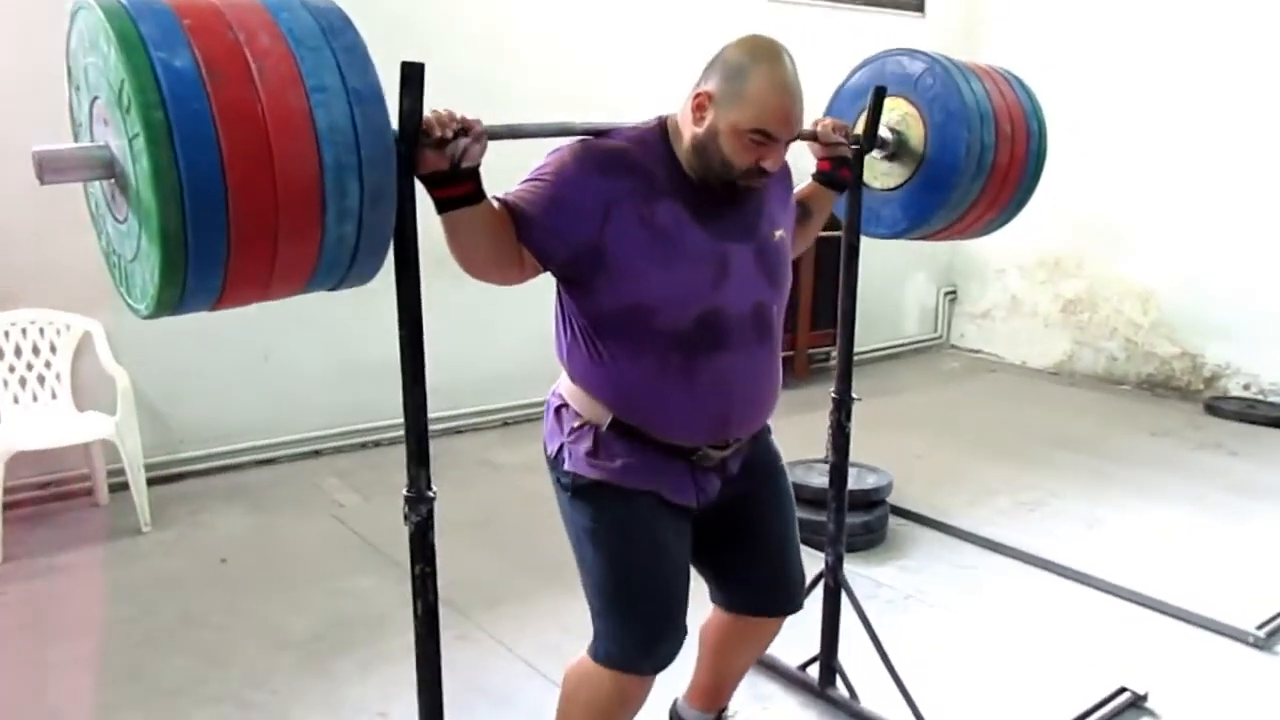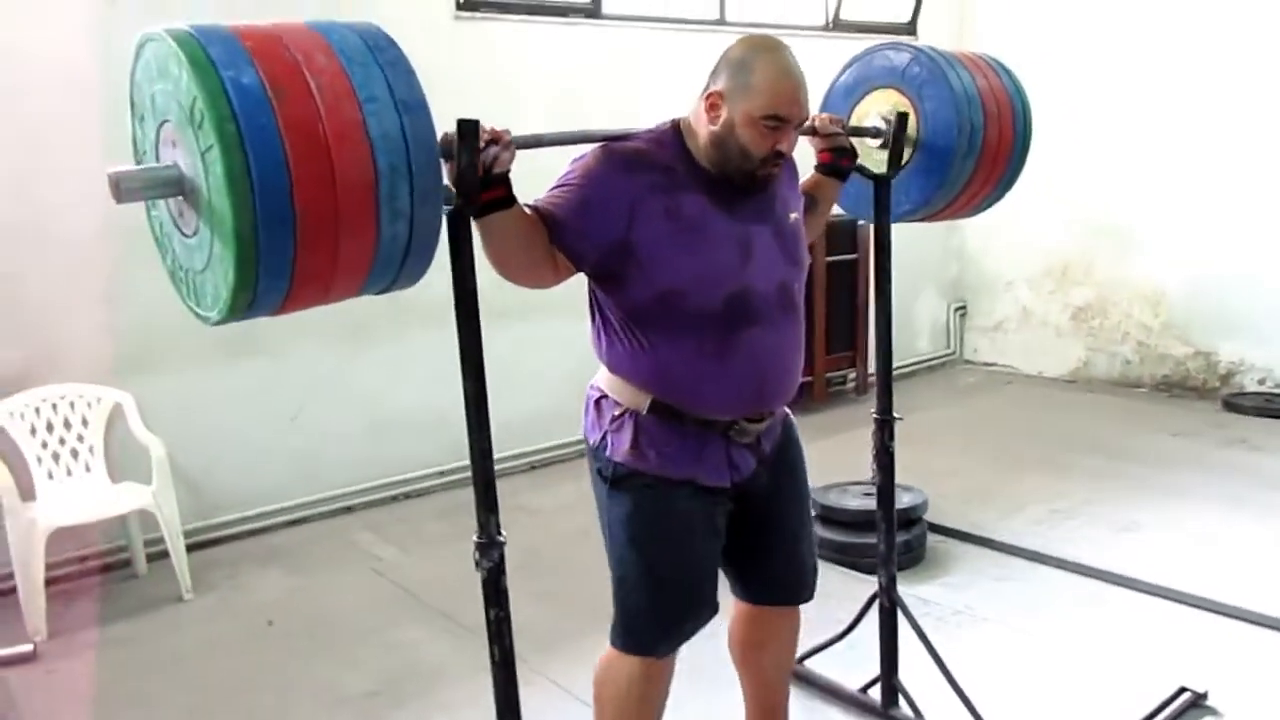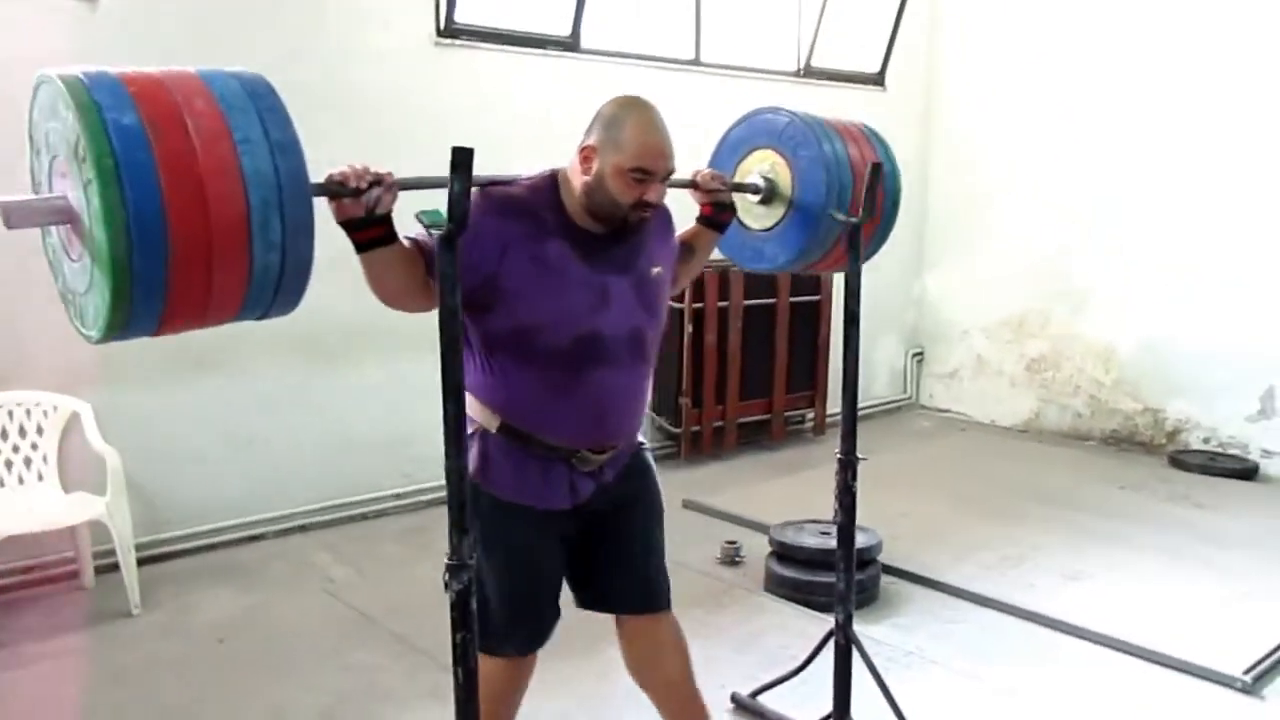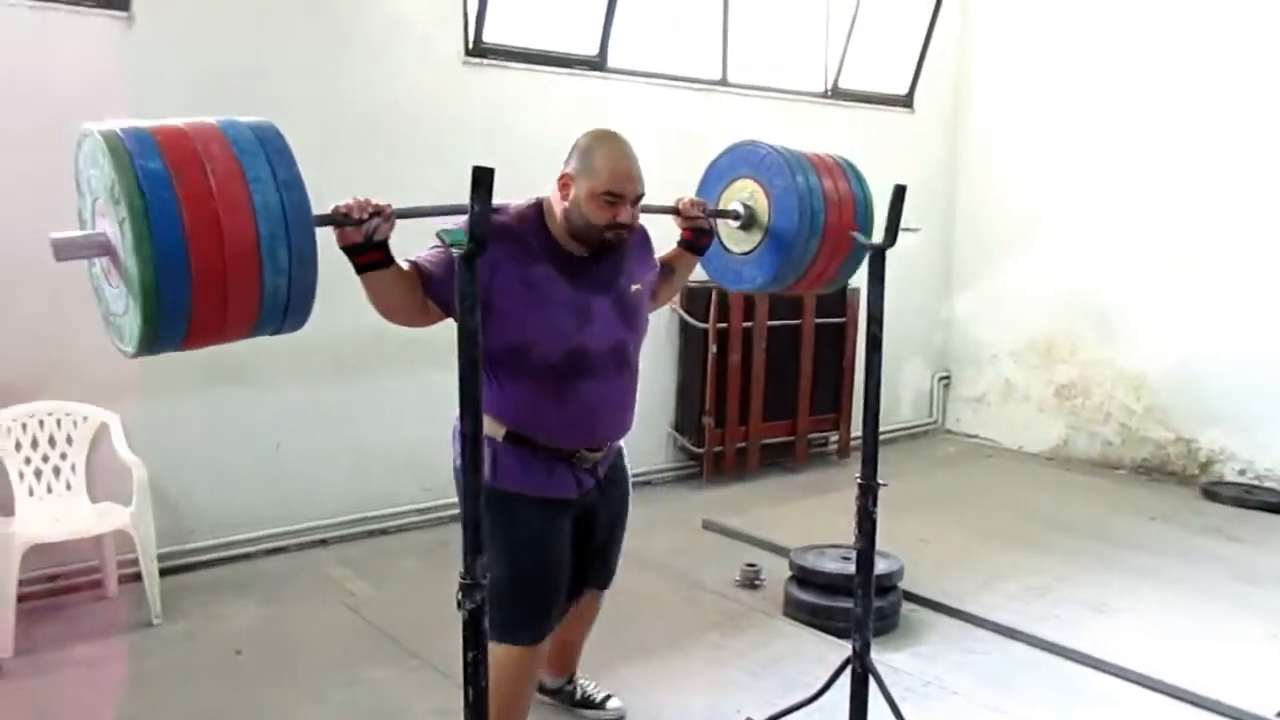
dt=0.5s
person 1, frame 1
left shoulder: (764, 178)
right shoulder: (601, 174)
right elbow: (503, 257)
left wrist: (832, 176)
right wrist: (454, 184)
left hip: (738, 451)
right hip: (619, 462)
left knee: (767, 600)
right knee: (636, 648)
person 1, frame 2
left shoulder: (773, 172)
right shoulder: (626, 176)
right elbow: (537, 261)
left wrist: (834, 167)
right wrist: (489, 193)
left hip: (765, 436)
right hip: (657, 449)
left knee: (781, 594)
right knee: (655, 631)
person 1, frame 3
left shoulder: (650, 224)
right shoulder: (502, 219)
right elbow: (415, 289)
left wrist: (713, 220)
right wrist: (371, 229)
left hip: (616, 462)
right hip: (513, 470)
left knee: (647, 607)
right knee: (511, 634)
person 1, frame 4
left shoulder: (630, 244)
right shoulder: (497, 243)
right elbow: (415, 304)
left wrist: (694, 243)
right wrist: (369, 253)
left hip: (600, 461)
right hip: (512, 467)
left knee: (587, 582)
right knee: (519, 623)
